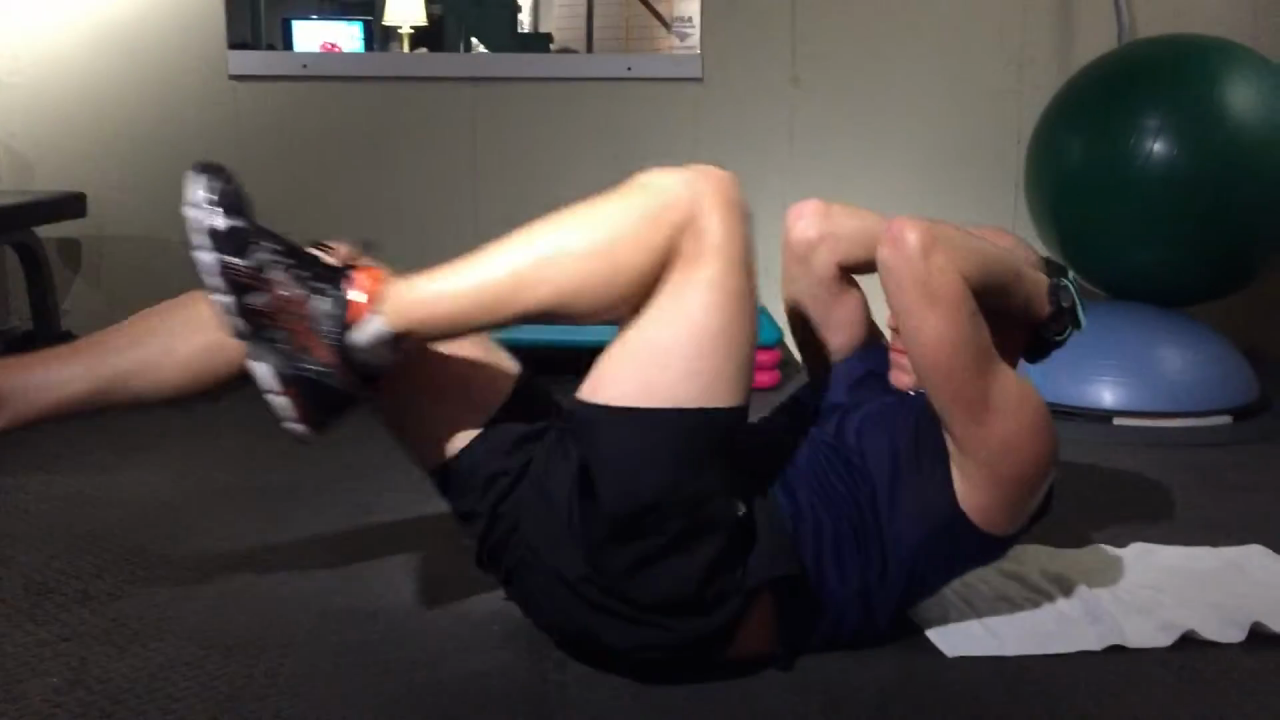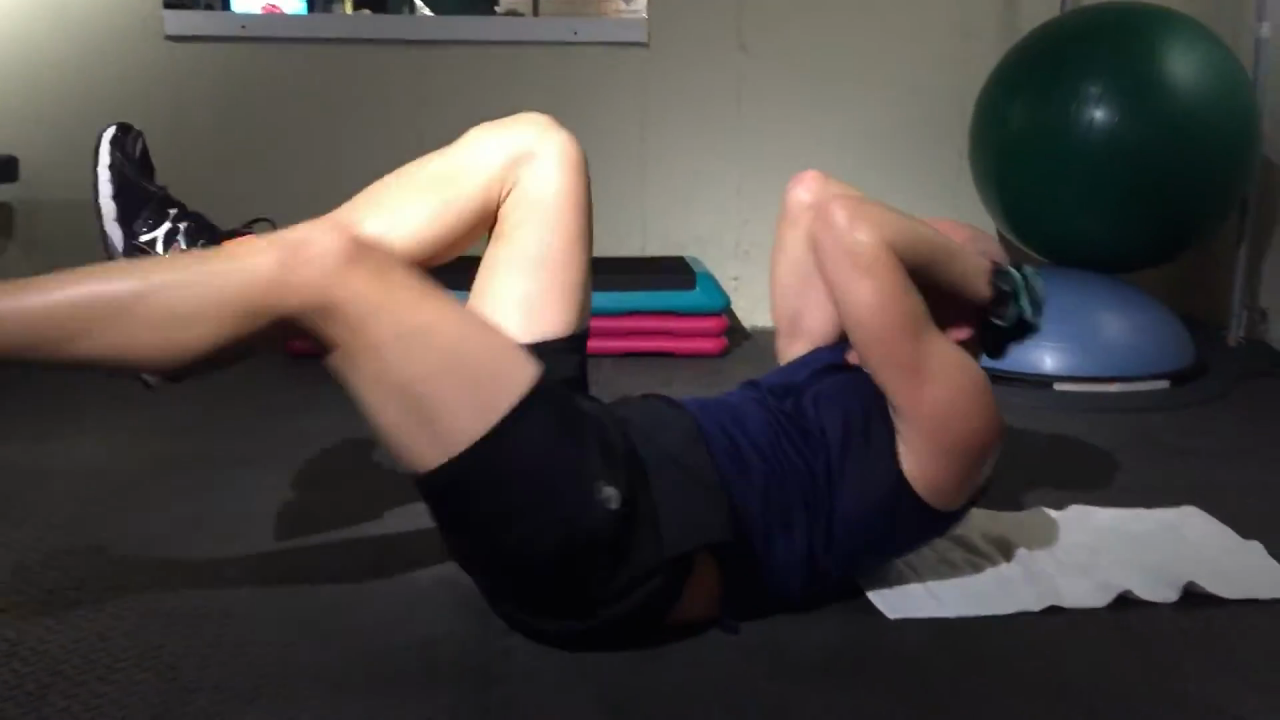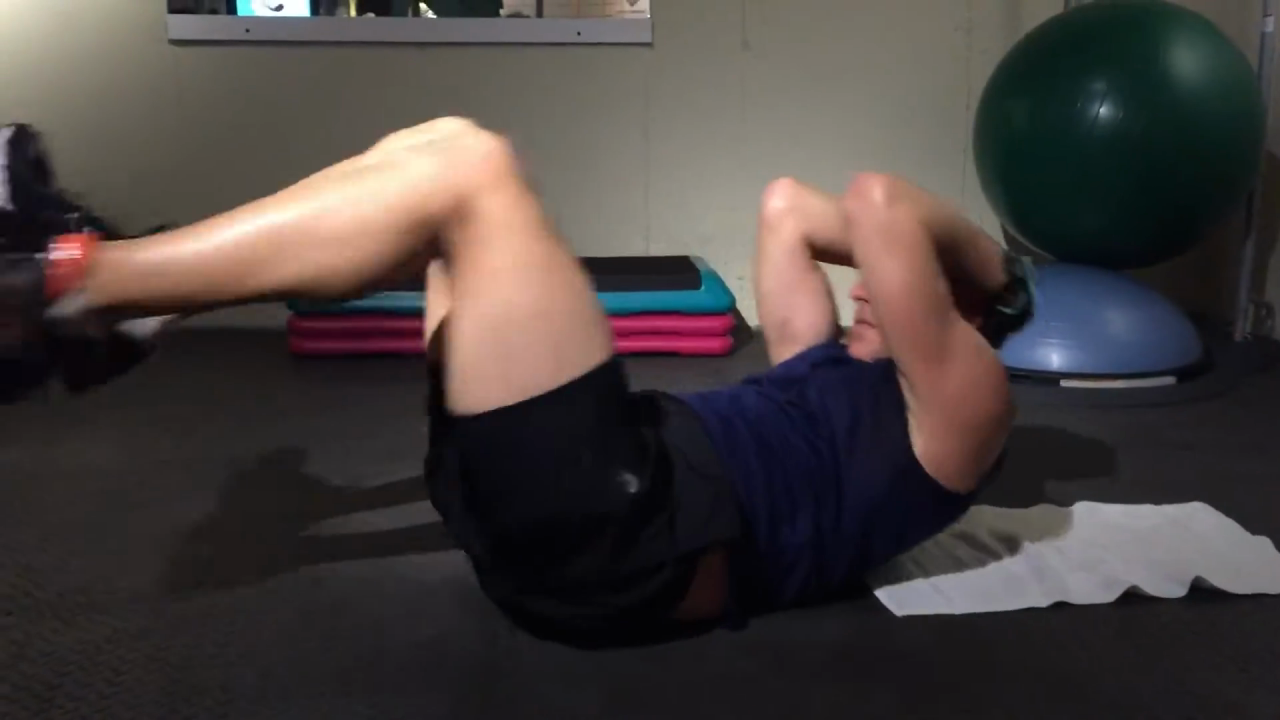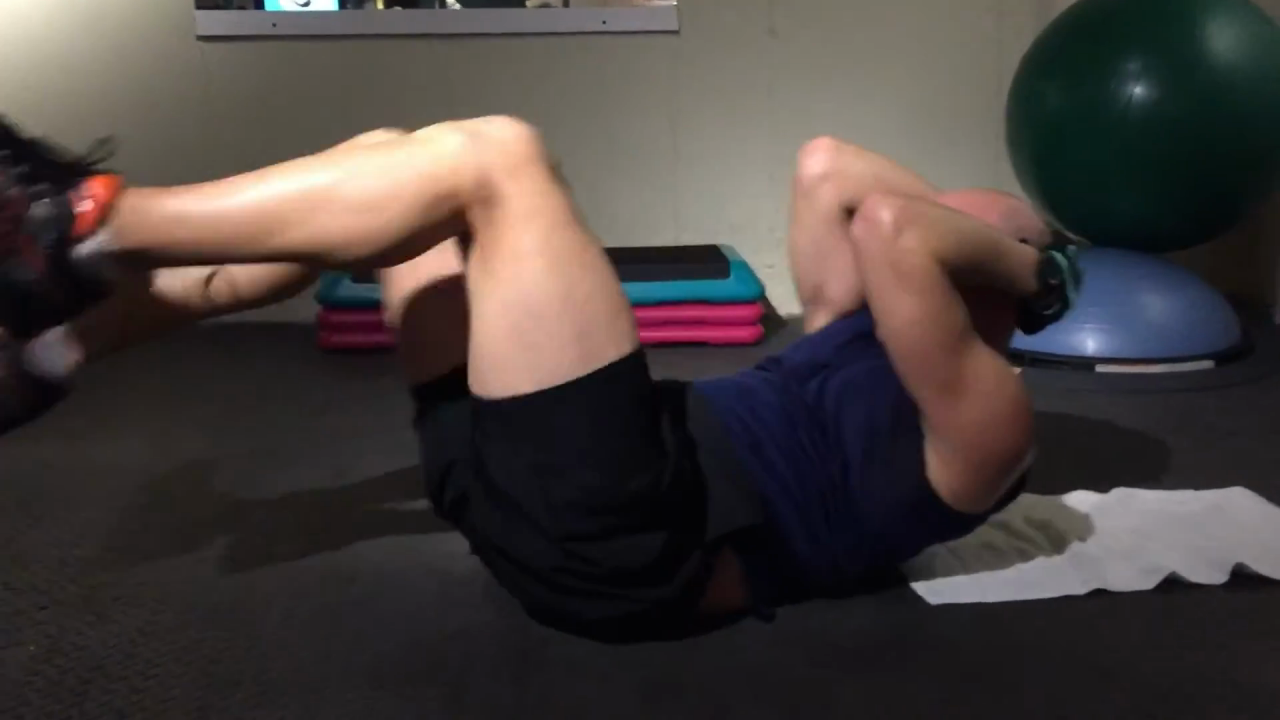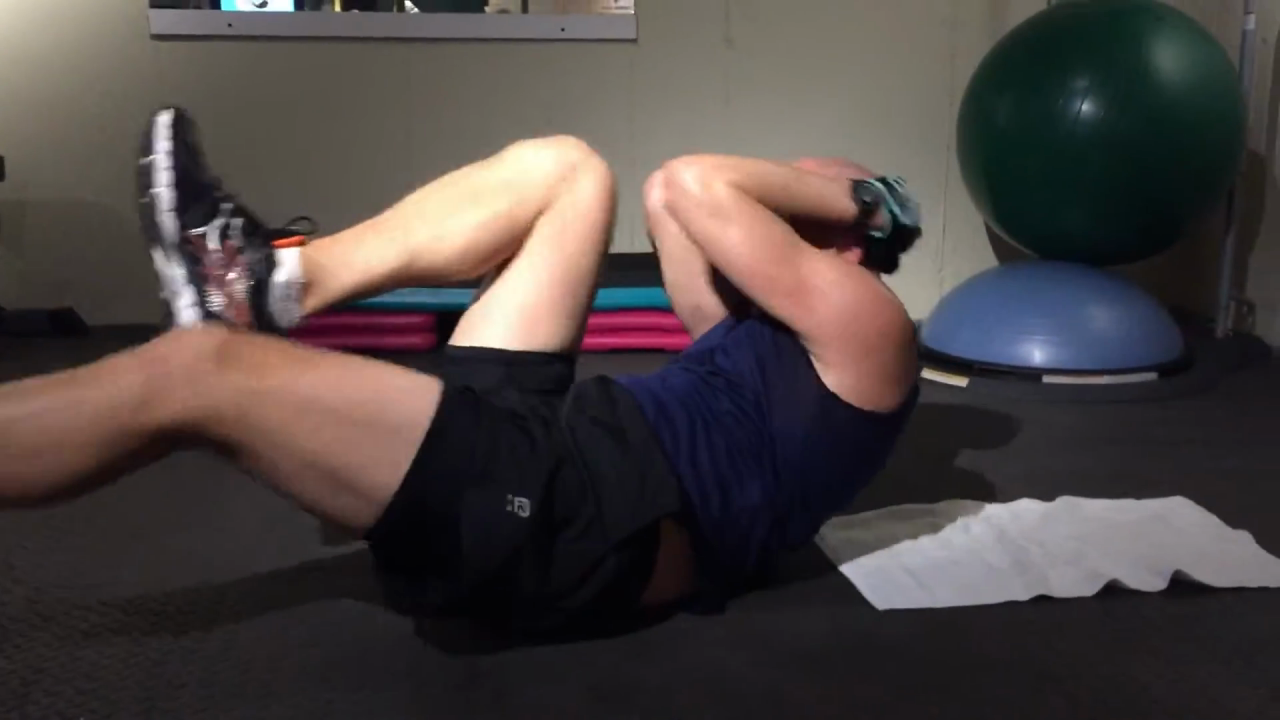
dt=1s
person 1, frame 1
left shoulder: (1006, 444)
right shoulder: (877, 370)
left elbow: (911, 250)
right elbow: (814, 232)
left wrist: (1029, 294)
left hip: (652, 566)
right hip: (572, 506)
left knee: (698, 197)
right knee: (318, 280)
left ankle: (372, 322)
person 1, frame 2
left shoulder: (953, 415)
right shoulder: (850, 369)
left elbow: (844, 225)
right elbow: (808, 194)
left wrist: (977, 273)
right wrist: (954, 252)
left hip: (611, 537)
right hip: (579, 465)
left knee: (326, 271)
right knee: (530, 148)
right ankle: (214, 267)
person 1, frame 3
left shoulder: (960, 401)
right shoulder: (838, 364)
left elbow: (879, 203)
right elbow: (789, 205)
left wrist: (982, 264)
right wrist: (925, 252)
left hip: (600, 539)
right hip: (542, 487)
left knee: (464, 175)
right knee: (449, 147)
right ankle: (88, 284)
person 1, frame 4
left shoulder: (984, 421)
right shoulder: (871, 338)
left elbow: (891, 228)
right elbow: (827, 167)
left wrist: (1016, 261)
right wrist: (977, 213)
left hip: (628, 538)
right hip: (560, 480)
left knee: (494, 159)
right knee: (396, 154)
left ankle: (96, 219)
person 1, frame 5
left shoulder: (866, 327)
right shoulder: (773, 336)
left elbow: (702, 184)
right elbow: (669, 196)
left wrist: (842, 197)
right wrist: (834, 193)
left hip: (568, 527)
right hip: (540, 452)
left knee: (197, 378)
right knee: (569, 172)
right ankle: (281, 278)
